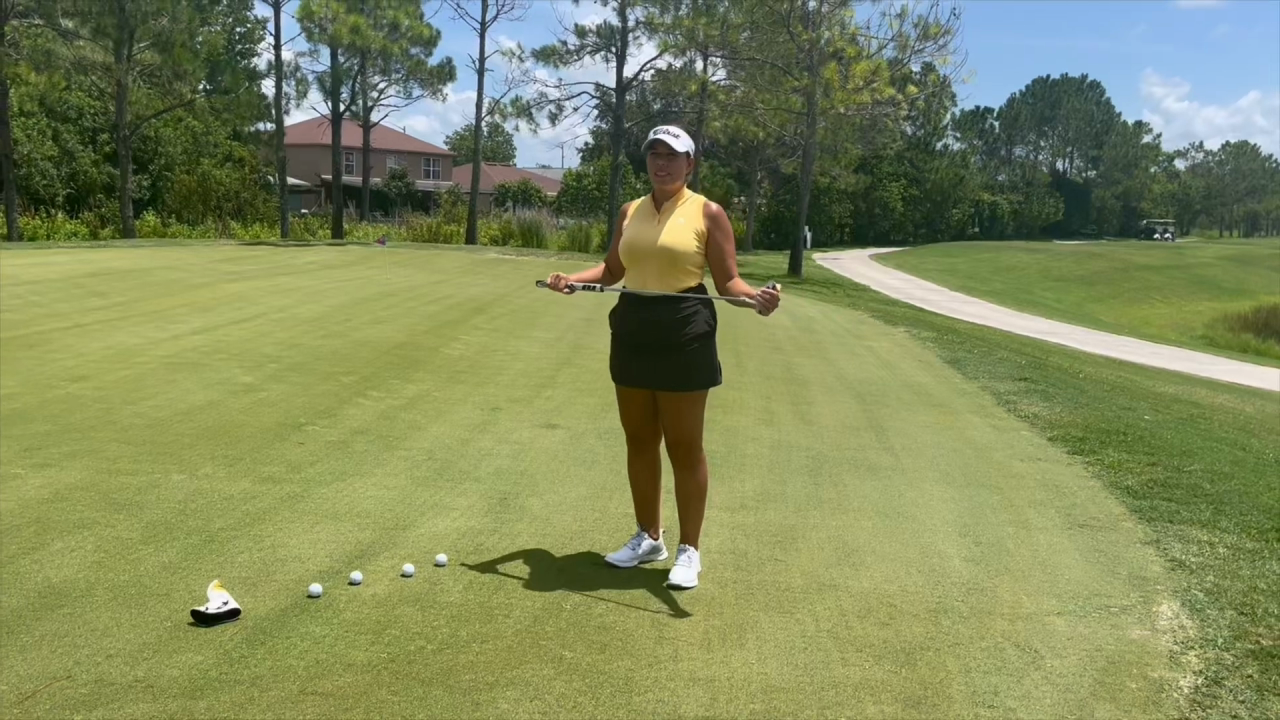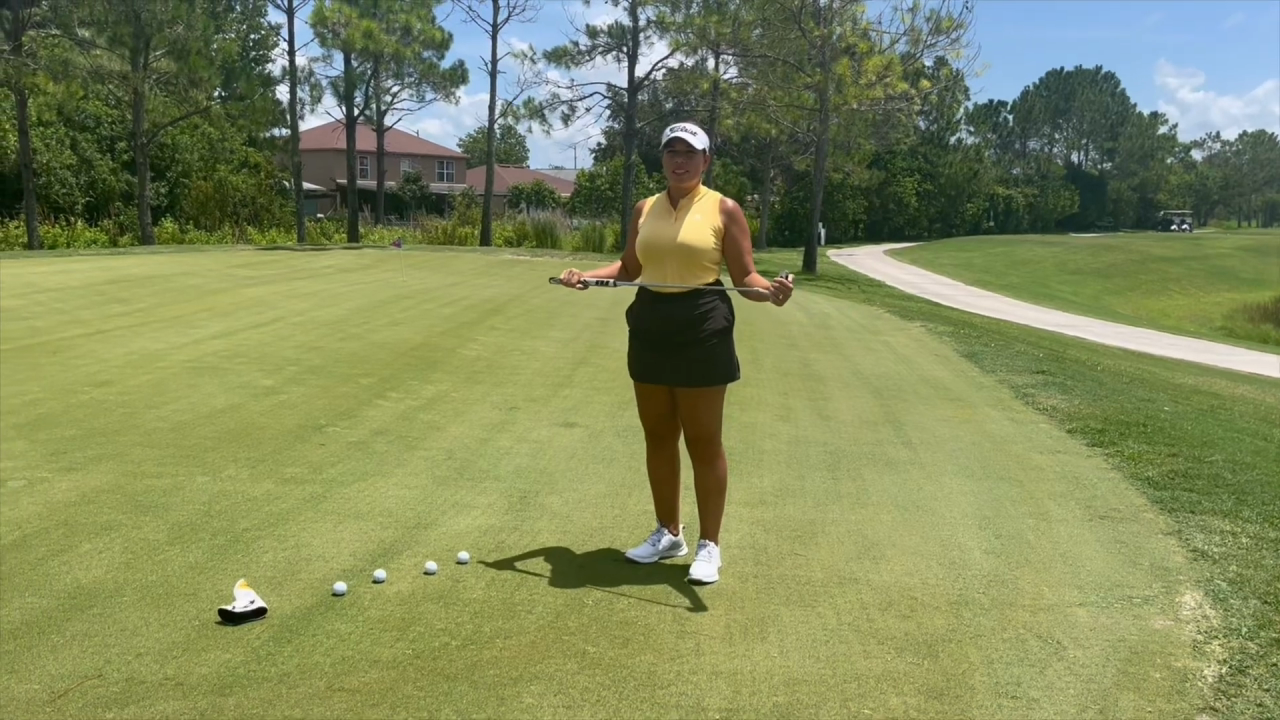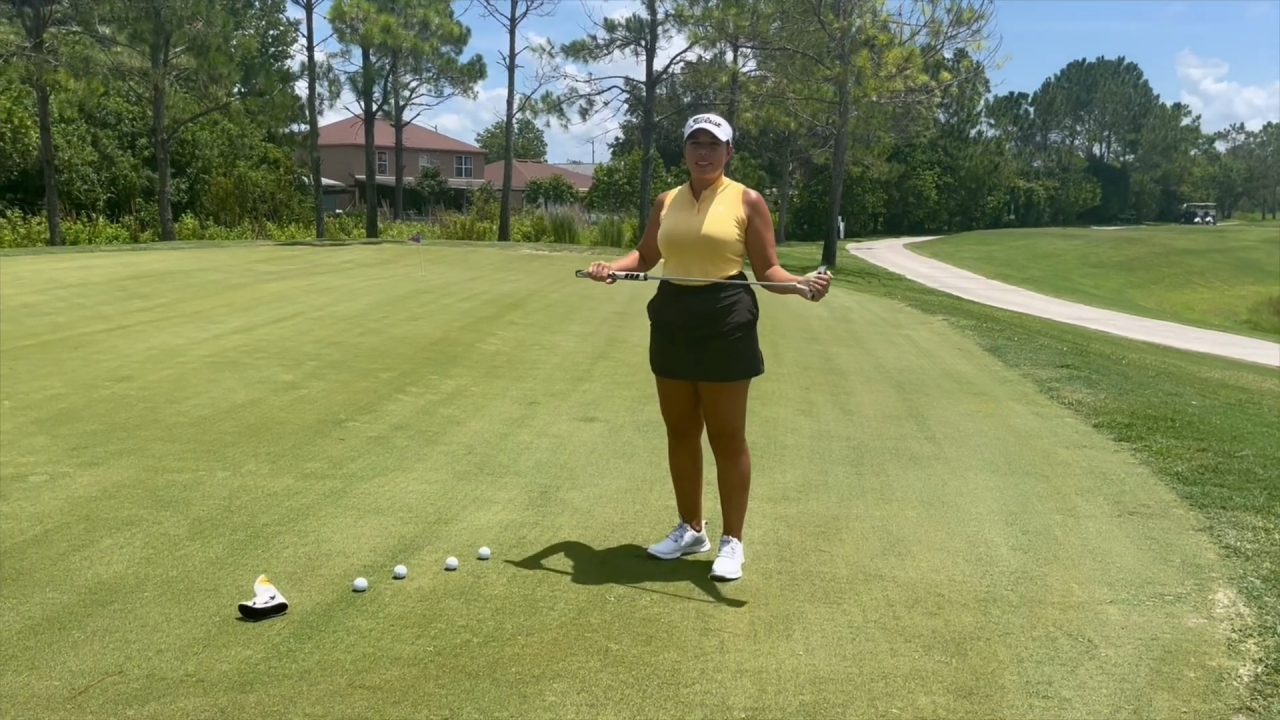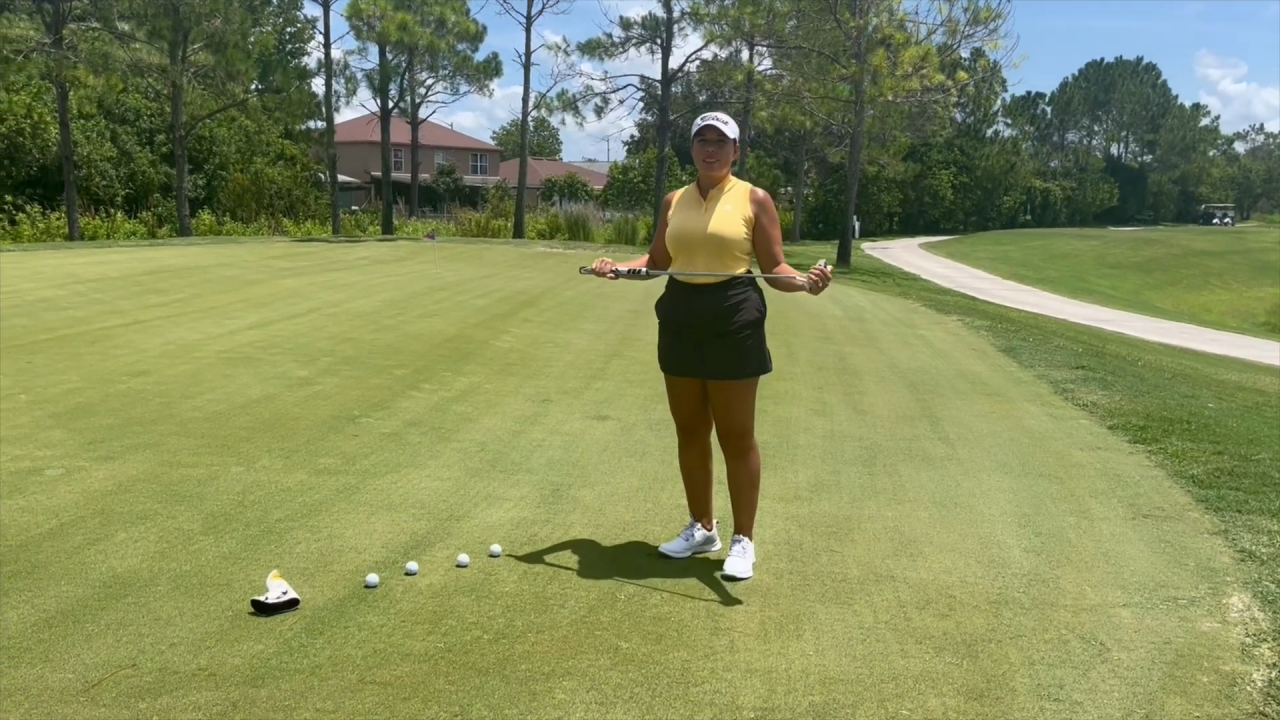
dt=0.7s
person 1, frame 1
left shoulder: (707, 212)
right shoulder: (629, 211)
left elbow: (727, 280)
right elbow: (612, 270)
left wrist: (755, 297)
right wrist: (571, 279)
left hip: (684, 333)
right hip: (632, 331)
left knee: (685, 447)
right knee: (639, 441)
left ankle: (689, 550)
right ankle: (649, 536)
person 1, frame 2
left shoulder: (724, 209)
right shoulder: (644, 209)
left elbow: (744, 277)
right elbow: (629, 267)
left wrist: (771, 290)
right wrist: (586, 275)
left hip: (702, 328)
right hip: (649, 327)
left knee: (703, 442)
right knee: (658, 438)
left ankle: (709, 545)
right ankle: (668, 533)
person 1, frame 3
left shoulder: (747, 200)
right shoulder: (665, 201)
left elbow: (767, 269)
right elbow: (645, 256)
left wrist: (802, 283)
right wrist: (612, 268)
left hip: (725, 321)
right hip: (671, 319)
left knee: (727, 438)
right knee: (680, 432)
left ankle: (732, 541)
right ankle: (690, 529)
person 1, frame 4
left shoulder: (754, 199)
right shoulder: (674, 201)
left elbow: (774, 268)
right elbow: (657, 259)
left wrist: (805, 280)
right wrist: (618, 267)
left hip: (733, 320)
right hip: (680, 319)
left knee: (736, 437)
right knee: (689, 431)
left ankle: (743, 540)
right ankle: (701, 527)
